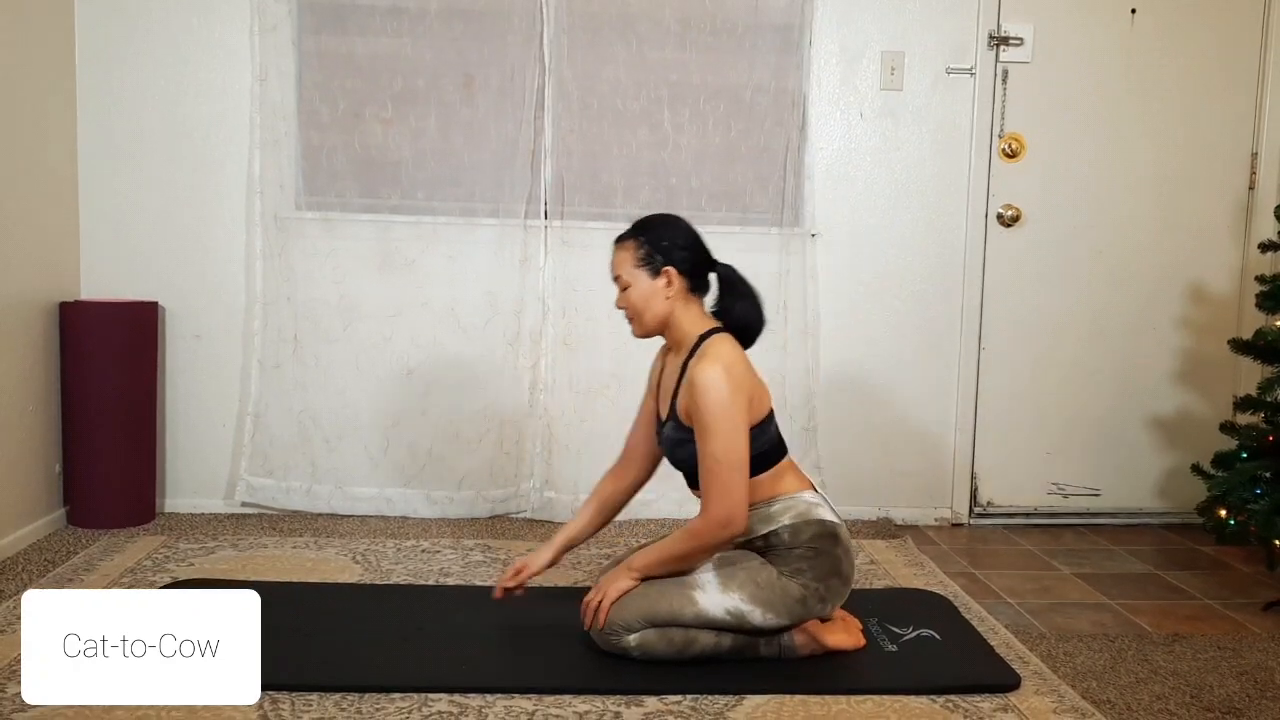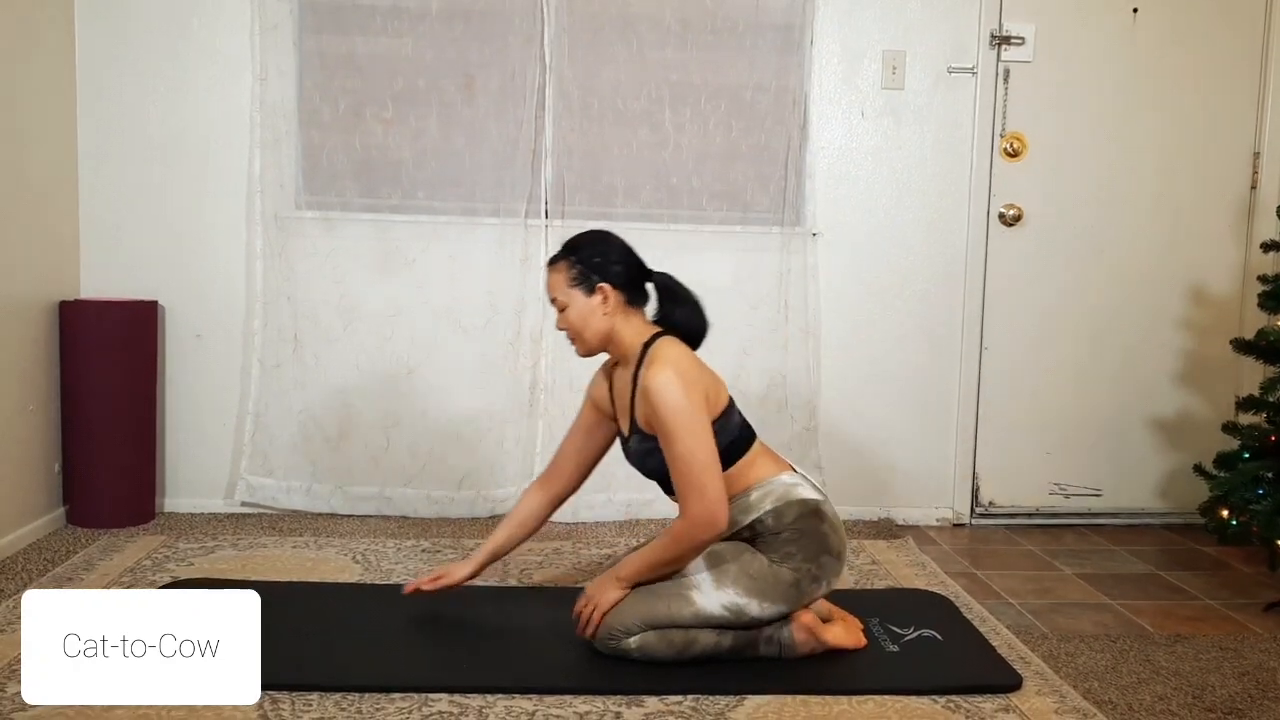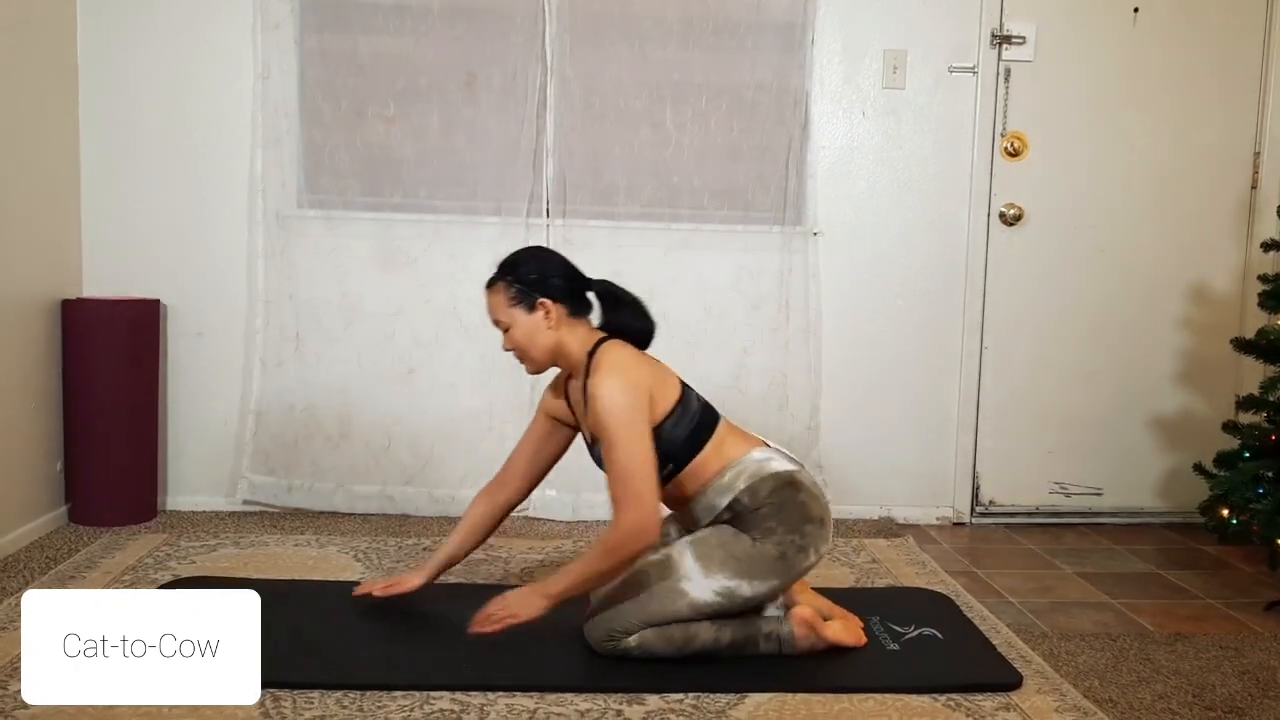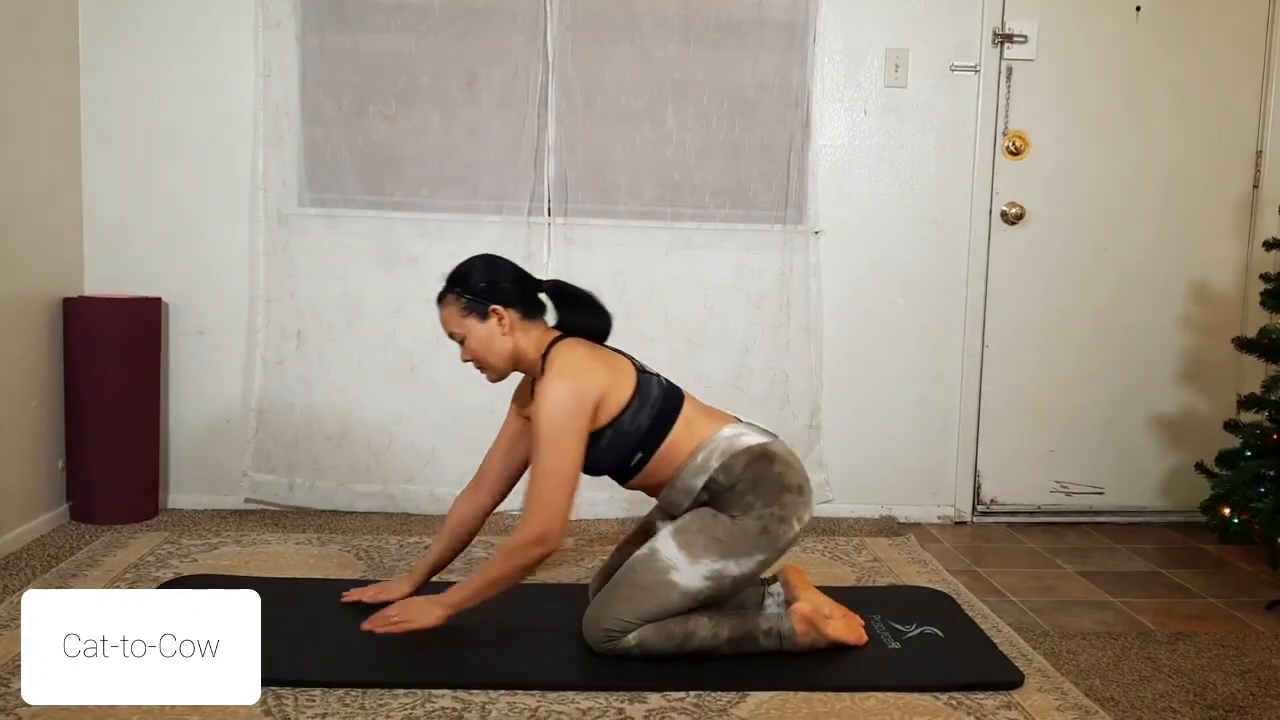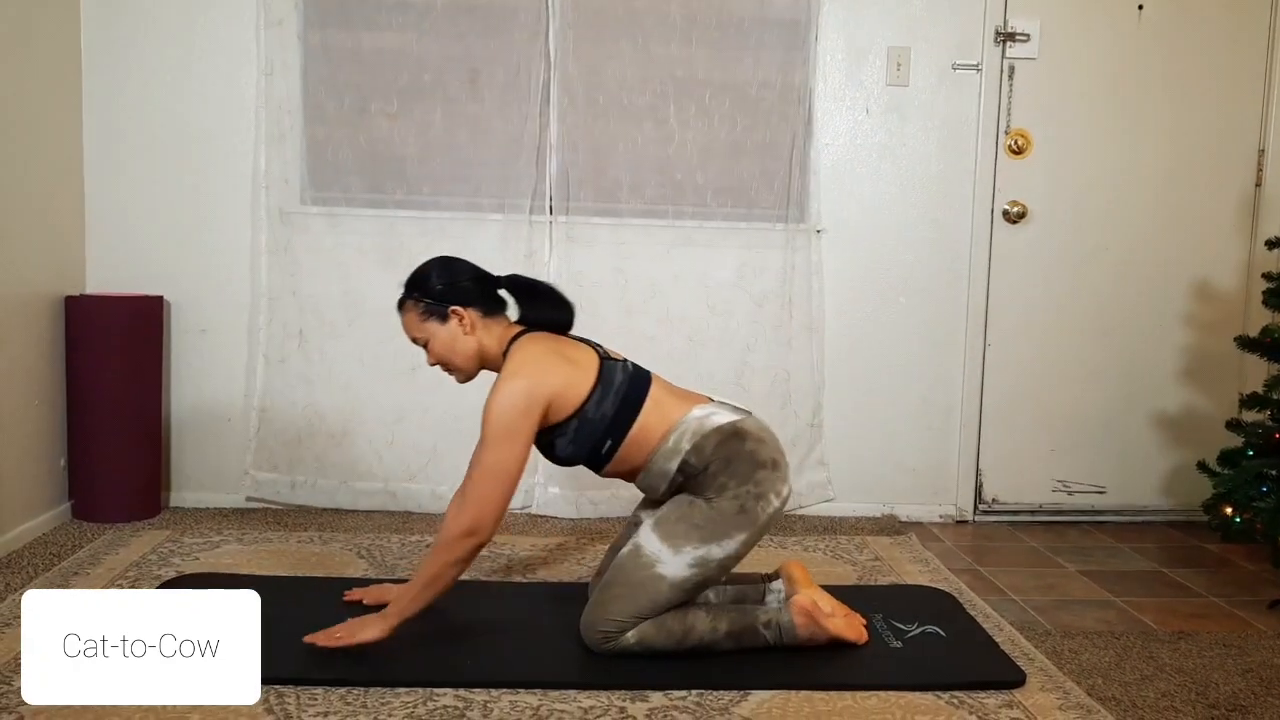
dt=0.2s
person 1, frame 1
left shoulder: (713, 371)
right shoulder: (672, 359)
left elbow: (722, 521)
right elbow: (628, 471)
left wrist: (631, 570)
right wrist: (551, 551)
left hip: (800, 558)
right hip: (758, 543)
left knee: (615, 622)
right knee: (616, 590)
left ankle: (794, 635)
right ankle: (784, 613)
person 1, frame 2
left shoulder: (663, 378)
right shoulder: (612, 380)
left elbow: (705, 519)
right elbow: (552, 484)
left wrist: (619, 580)
right wrist: (473, 564)
left hip: (791, 539)
right hip: (749, 533)
left knee: (614, 627)
right knee: (608, 596)
left ankle: (793, 632)
right ankle: (780, 604)
person 1, frame 3
left shoulder: (611, 383)
right shoulder: (566, 392)
left elbow: (636, 529)
right elbow: (503, 491)
left wrist: (543, 594)
right wrist: (424, 573)
left hip: (775, 515)
right hip: (731, 514)
left knee: (610, 629)
right knee: (607, 594)
left ankle: (790, 627)
right ankle: (771, 597)
person 1, frame 4
left shoulder: (563, 385)
right shoulder: (537, 389)
left elbow: (540, 534)
right elbow: (482, 493)
left wrist: (443, 605)
right wrist: (412, 580)
left hip: (755, 493)
right hip: (713, 493)
left knee: (608, 629)
right knee: (611, 592)
left ankle: (791, 624)
right ankle: (776, 591)
person 1, frame 5
left shoulder: (520, 383)
right shoulder: (525, 364)
left elbow: (473, 528)
right elbow: (469, 498)
left wrist: (387, 619)
right wrist: (411, 587)
left hip: (732, 472)
right hip: (706, 469)
left knee: (605, 629)
right knee: (616, 592)
left ankle: (792, 619)
right ankle: (779, 587)
